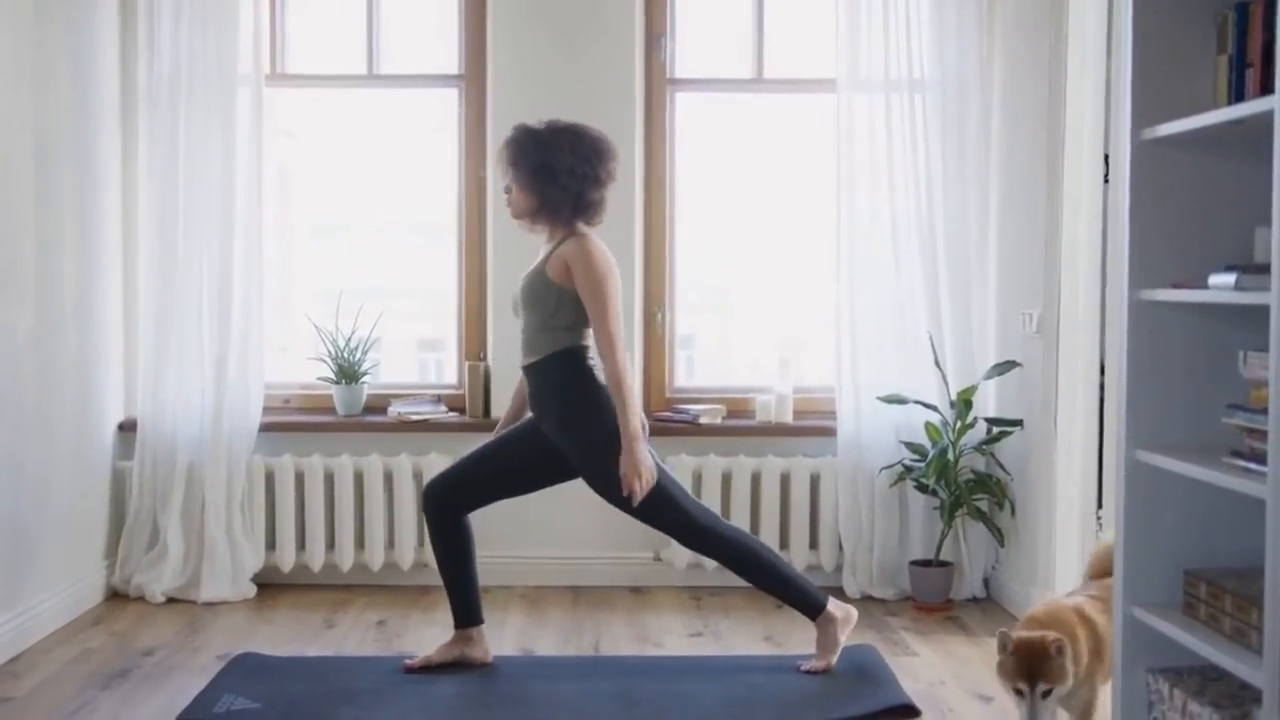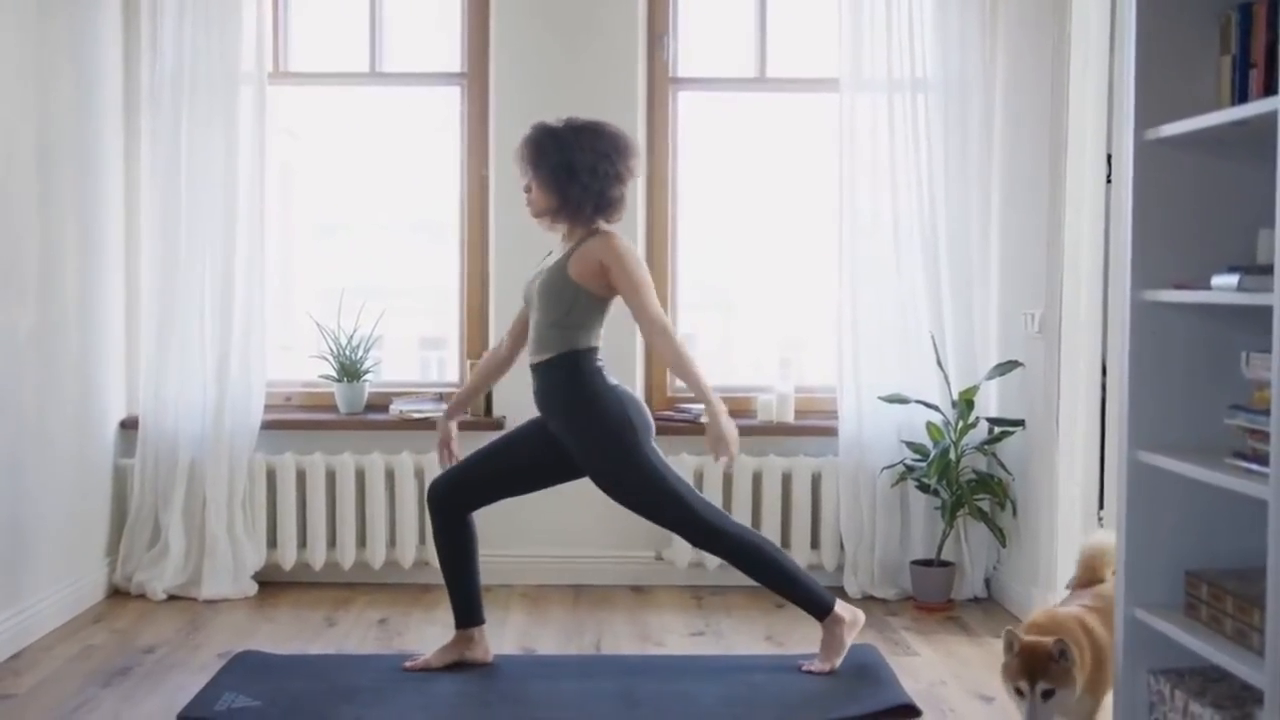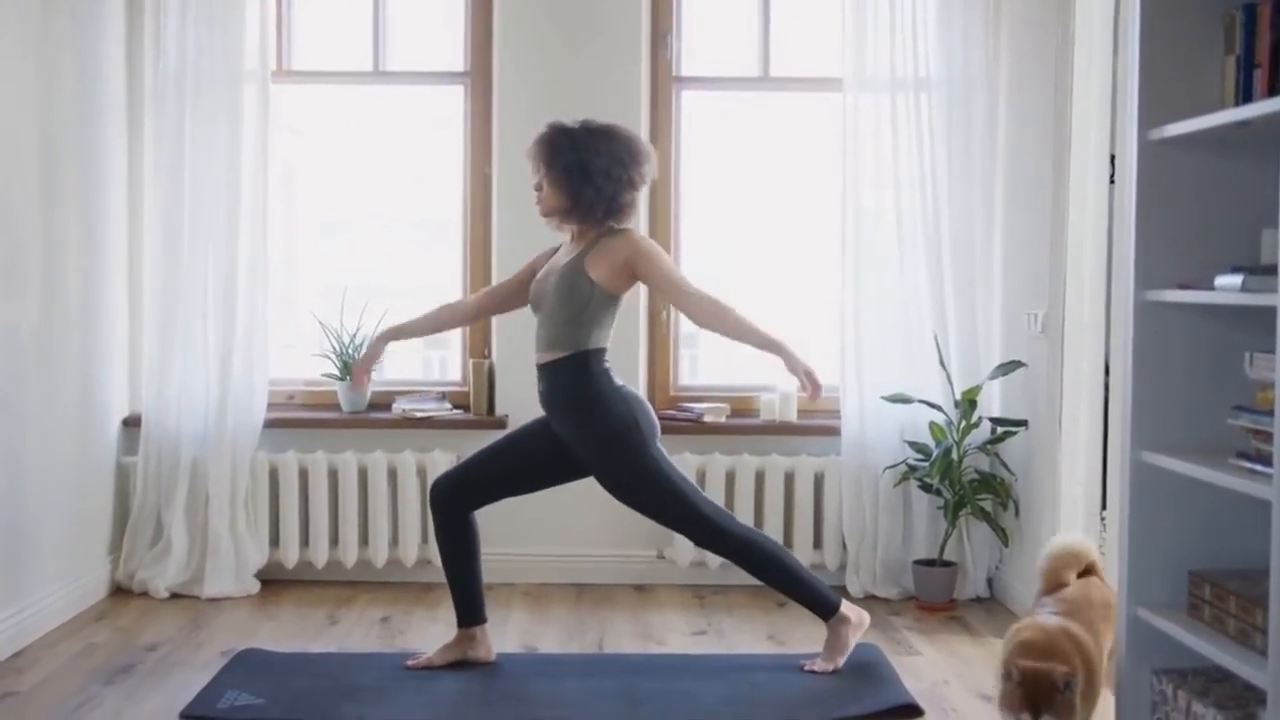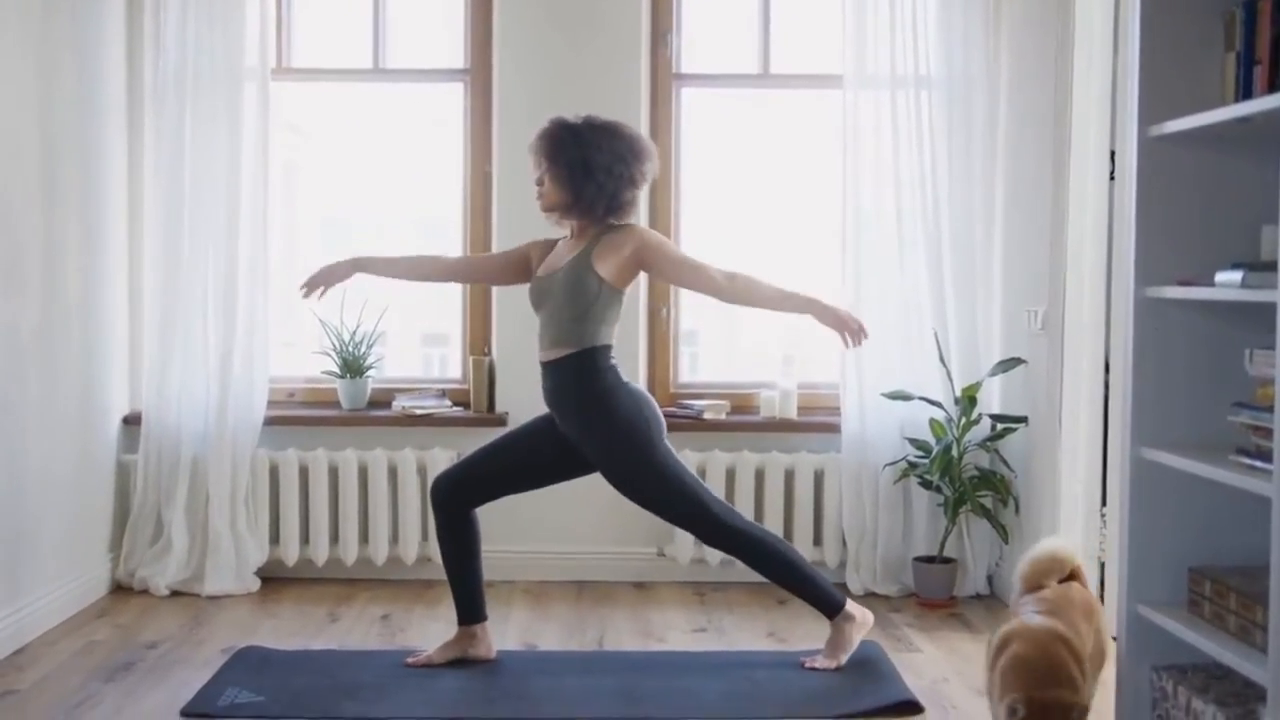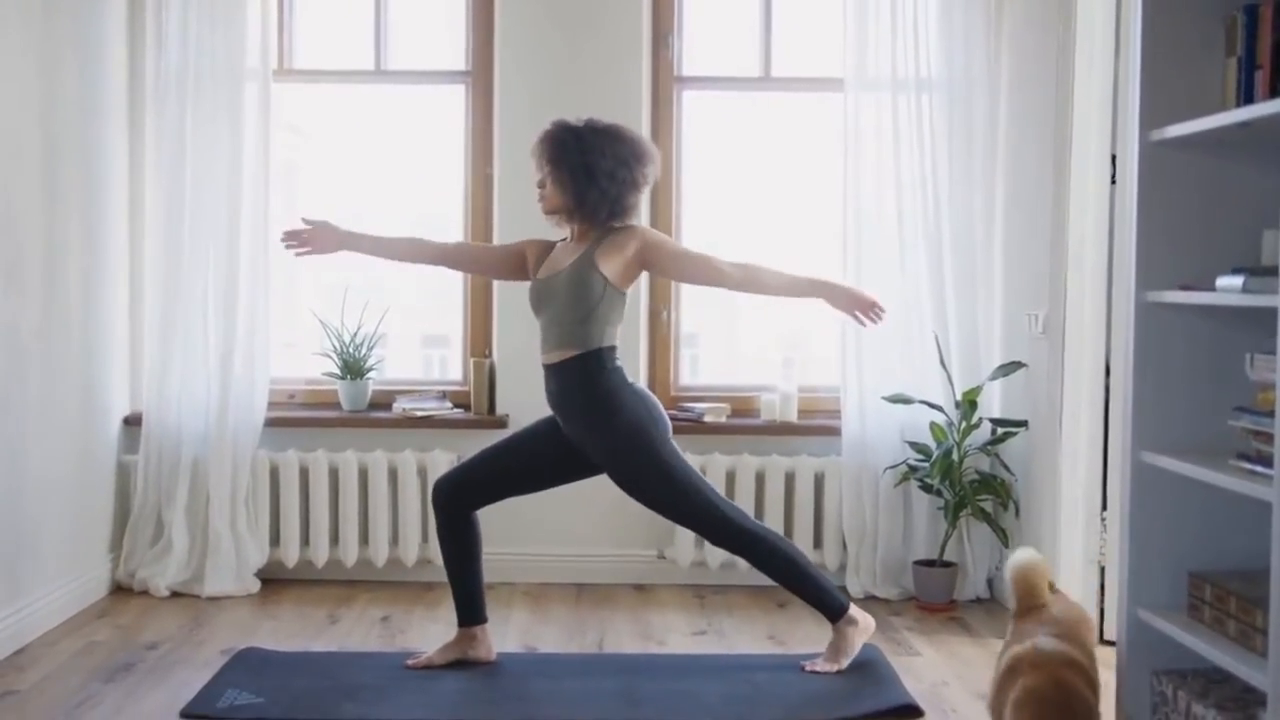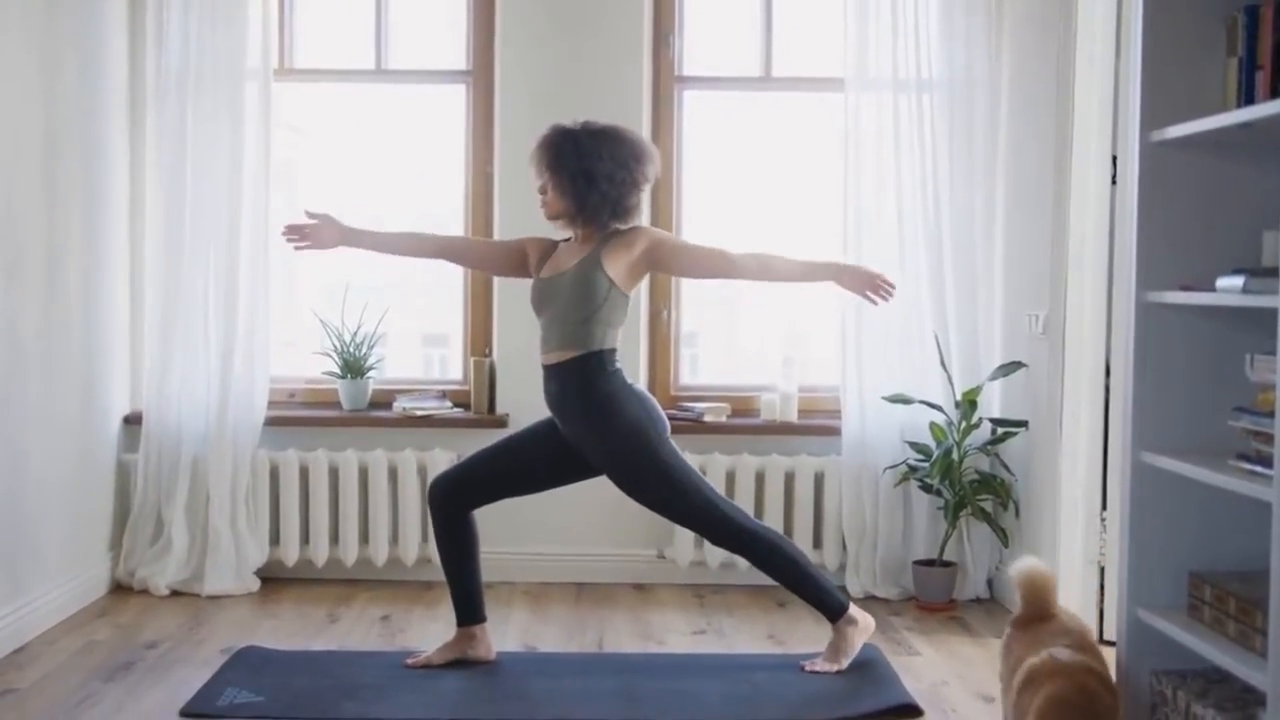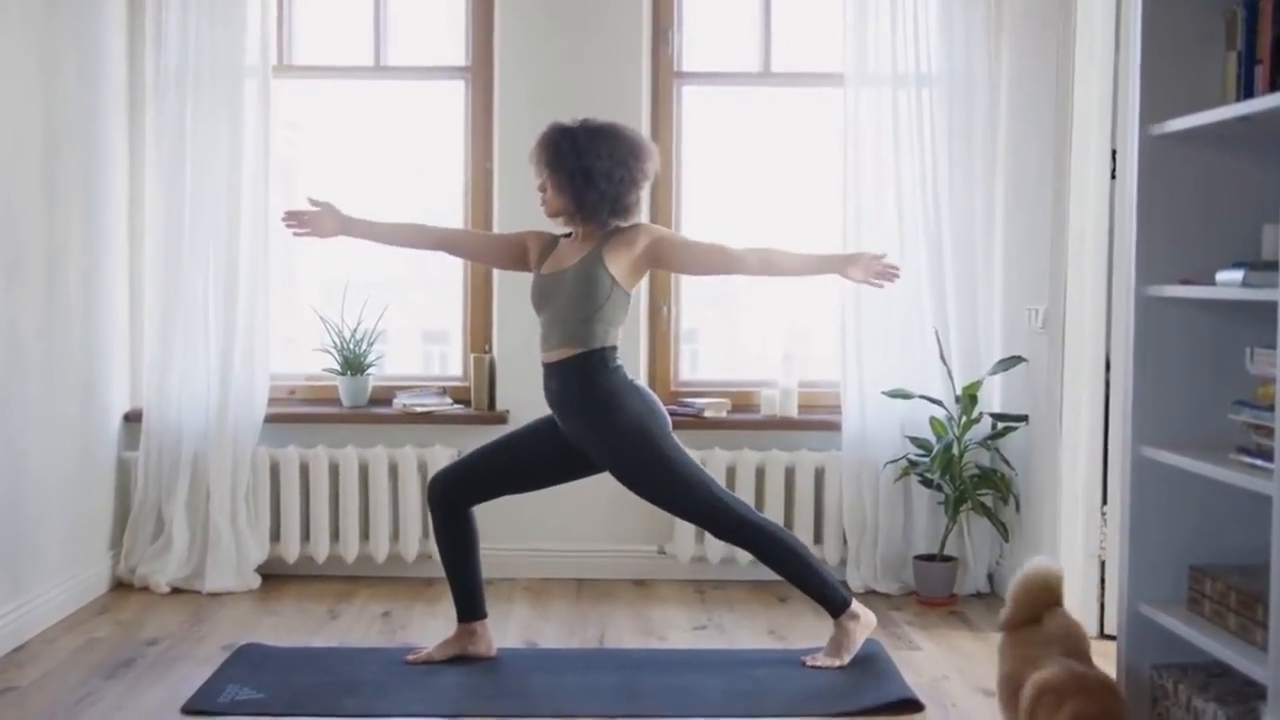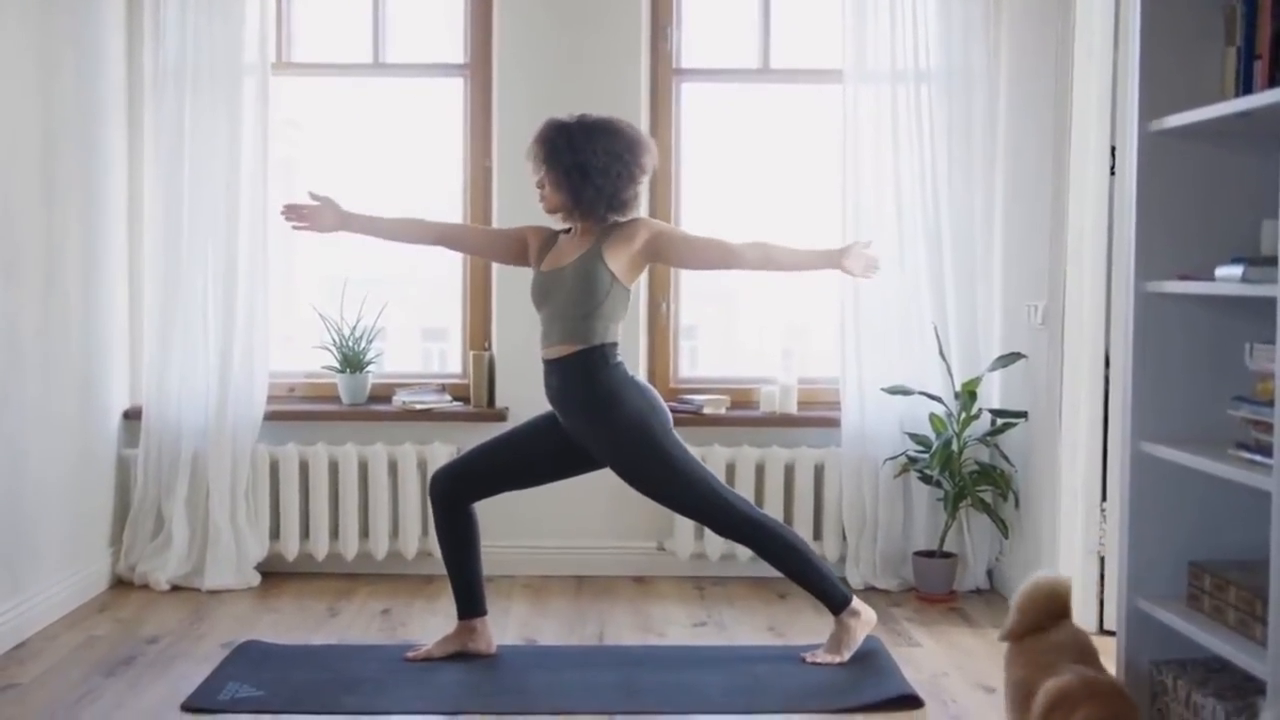
dt=0.2s
person 1, frame 1
left shoulder: (583, 250)
right shoulder: (553, 255)
left elbow: (611, 349)
left wrist: (632, 443)
right wrist: (502, 435)
left hip: (591, 420)
right hip: (557, 424)
left knee: (697, 529)
right knee: (442, 497)
left ankle: (829, 614)
right ankle: (469, 637)
person 1, frame 2
left shoulder: (605, 248)
right shoulder: (559, 256)
left elbow: (660, 330)
right elbow: (512, 344)
left wrist: (713, 405)
right wrist: (454, 410)
left hip: (598, 417)
right hip: (563, 421)
left knee: (704, 526)
right knee: (447, 494)
left ankle: (836, 616)
right ankle: (469, 638)
person 1, frame 3
left shoulder: (622, 247)
right shoulder: (555, 258)
left elbow: (701, 305)
right elbow: (477, 304)
left wrist: (783, 351)
right wrist: (390, 334)
left hip: (605, 418)
right hip: (567, 421)
left knee: (709, 527)
right knee: (451, 494)
left ankle: (842, 616)
right ankle: (473, 637)
person 1, frame 4
left shoulder: (626, 243)
right shoulder: (545, 253)
left elbow: (720, 281)
right elbow: (452, 269)
left wrist: (814, 306)
right wrist: (358, 264)
left hip: (611, 412)
right hip: (570, 419)
left knee: (715, 523)
right knee: (451, 491)
left ankle: (846, 614)
right ankle: (473, 634)
person 1, frame 5
left shoulder: (629, 244)
right shoulder: (540, 254)
left elbow: (729, 272)
right elbow: (440, 252)
left wrist: (823, 288)
right wrist: (346, 240)
left hip: (616, 415)
right hip: (574, 422)
left knee: (722, 523)
right knee: (452, 493)
left ankle: (848, 620)
right ankle: (473, 637)
person 1, frame 6
left shoulder: (633, 245)
right shoulder: (541, 253)
left elbow: (738, 264)
right elbow: (441, 247)
left wrist: (833, 271)
right wrist: (347, 236)
left hip: (615, 416)
right hip: (572, 423)
left knee: (722, 523)
right knee: (449, 493)
left ankle: (848, 618)
right ankle: (472, 636)
person 1, frame 7
left shoulder: (634, 243)
right shoulder: (540, 248)
left elbow: (740, 259)
right elbow: (442, 238)
left wrist: (838, 263)
right wrist: (348, 226)
left hip: (616, 414)
right hip: (572, 421)
left knee: (727, 517)
right knee: (448, 490)
left ankle: (849, 614)
right ankle: (472, 633)
person 1, frame 8
left shoulder: (633, 237)
right shoulder: (540, 243)
left elbow: (737, 253)
right elbow: (443, 233)
left wrist: (833, 257)
right wrist: (347, 221)
left hip: (618, 411)
right hip: (574, 418)
left knee: (728, 514)
right knee: (450, 486)
left ankle: (850, 612)
right ankle: (473, 629)
